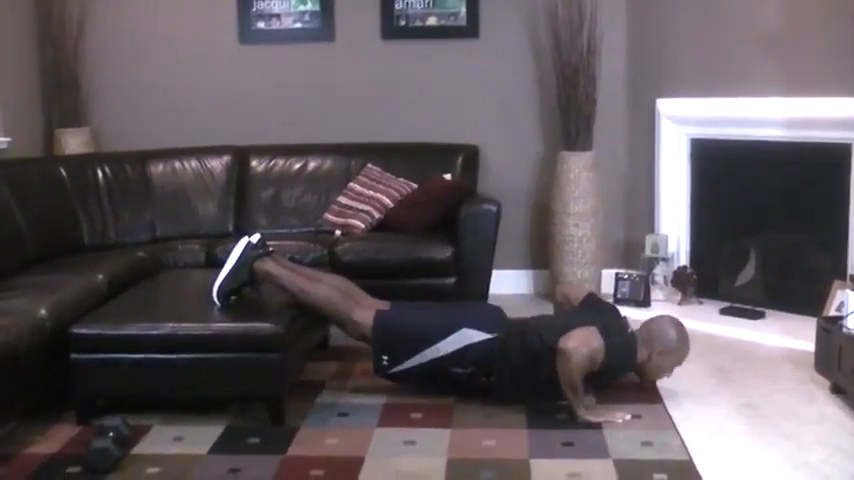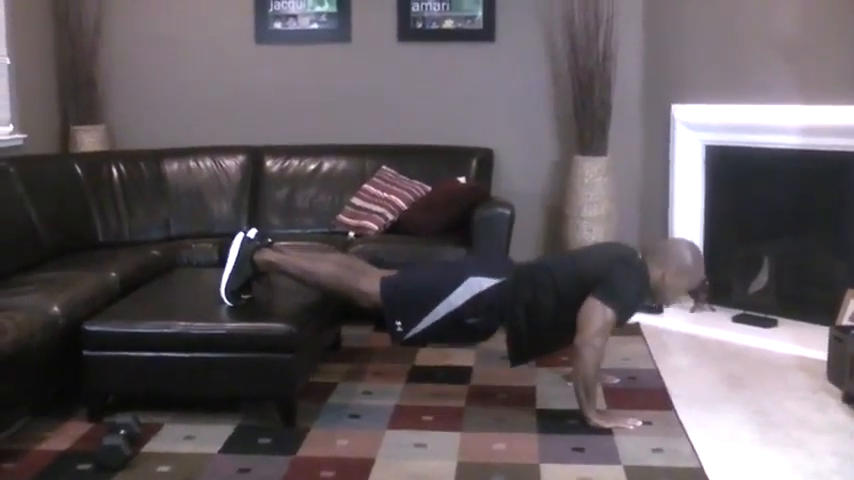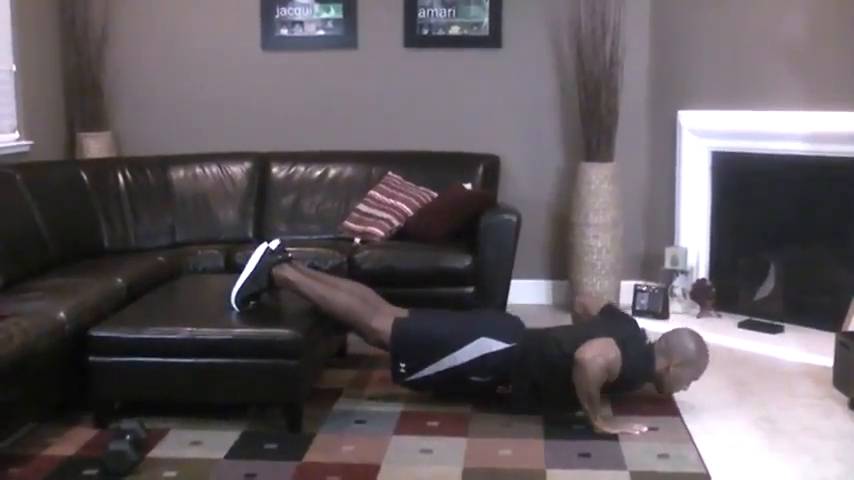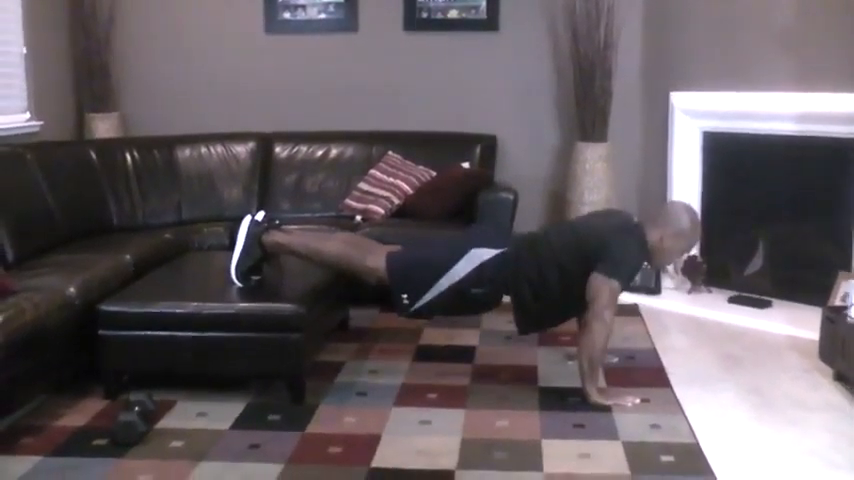
dt=0.7s
person 1, frame 1
left shoulder: (611, 319)
right shoulder: (618, 348)
left elbow: (567, 289)
right elbow: (571, 350)
right wrist: (582, 407)
left hip: (484, 329)
right hip: (476, 349)
left knee: (367, 310)
right knee: (361, 321)
left ankle: (262, 257)
right ankle: (258, 265)
person 1, frame 2
left shoulder: (625, 261)
right shoulder: (628, 281)
right elbow: (589, 339)
left wrist: (587, 373)
right wrist: (593, 411)
left hip: (493, 282)
right hip: (486, 295)
left knee: (372, 278)
right knee: (369, 290)
left ankle: (263, 248)
right ankle: (259, 257)
person 1, frame 3
left shoulder: (629, 332)
right shoulder: (635, 361)
left elbow: (585, 301)
right elbow: (589, 360)
right wrist: (599, 419)
left hip: (502, 338)
right hip: (495, 357)
left knee: (386, 318)
right knee: (381, 327)
left ankle: (281, 264)
right ankle: (276, 272)
person 1, frame 4
left shoulder: (622, 228)
right shoulder: (627, 247)
right elbow: (599, 316)
left wrist: (589, 347)
right wrist: (594, 389)
left hip: (494, 254)
right hip: (488, 267)
left knee: (378, 254)
right knee: (374, 266)
left ankle: (269, 232)
right ankle: (266, 240)
